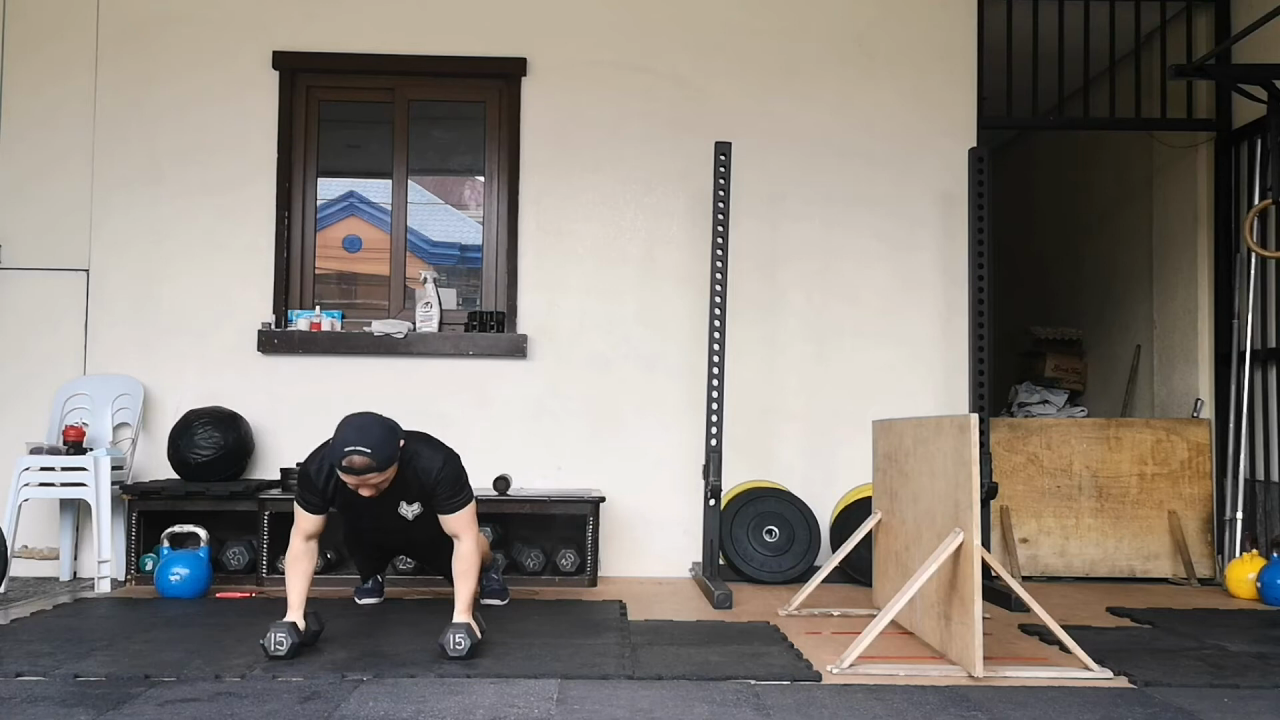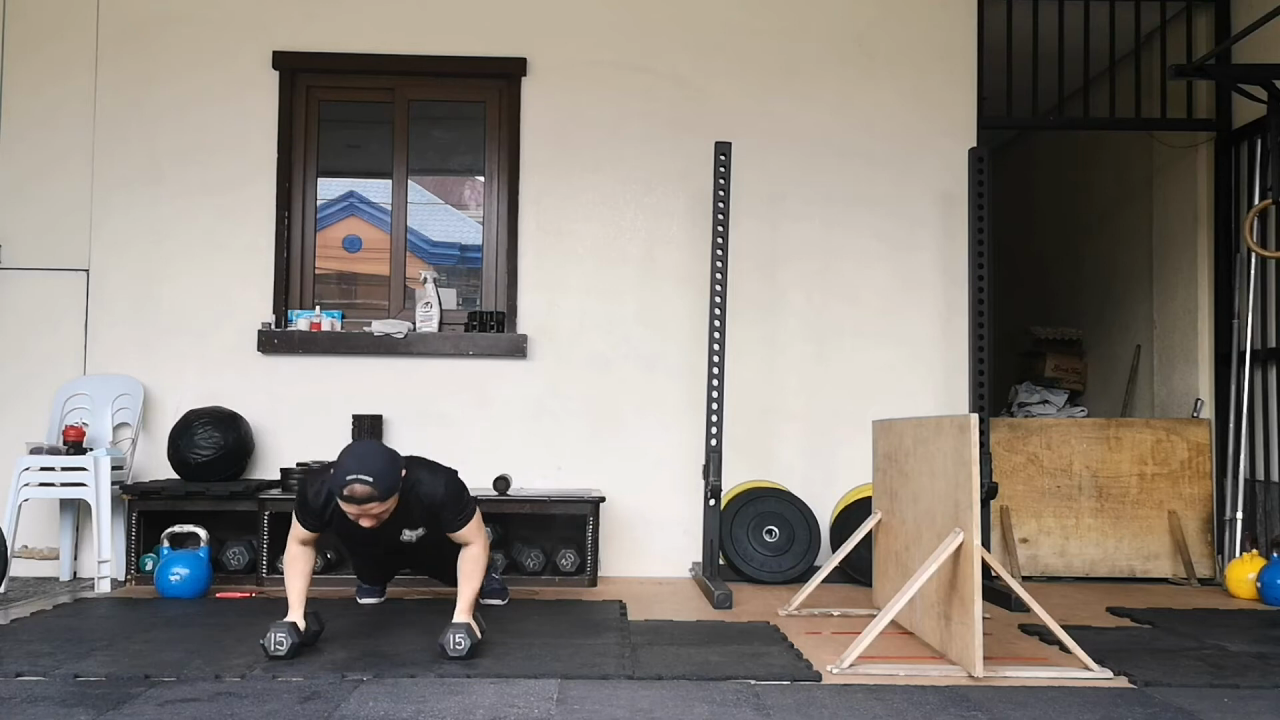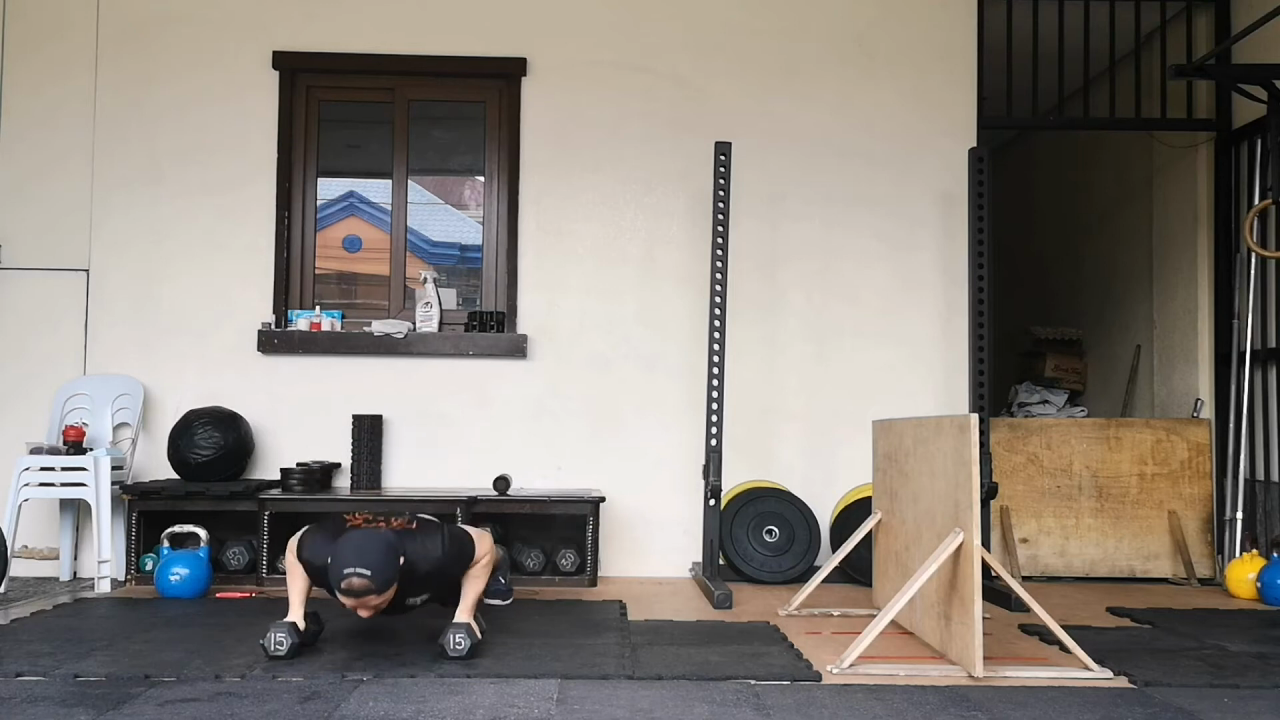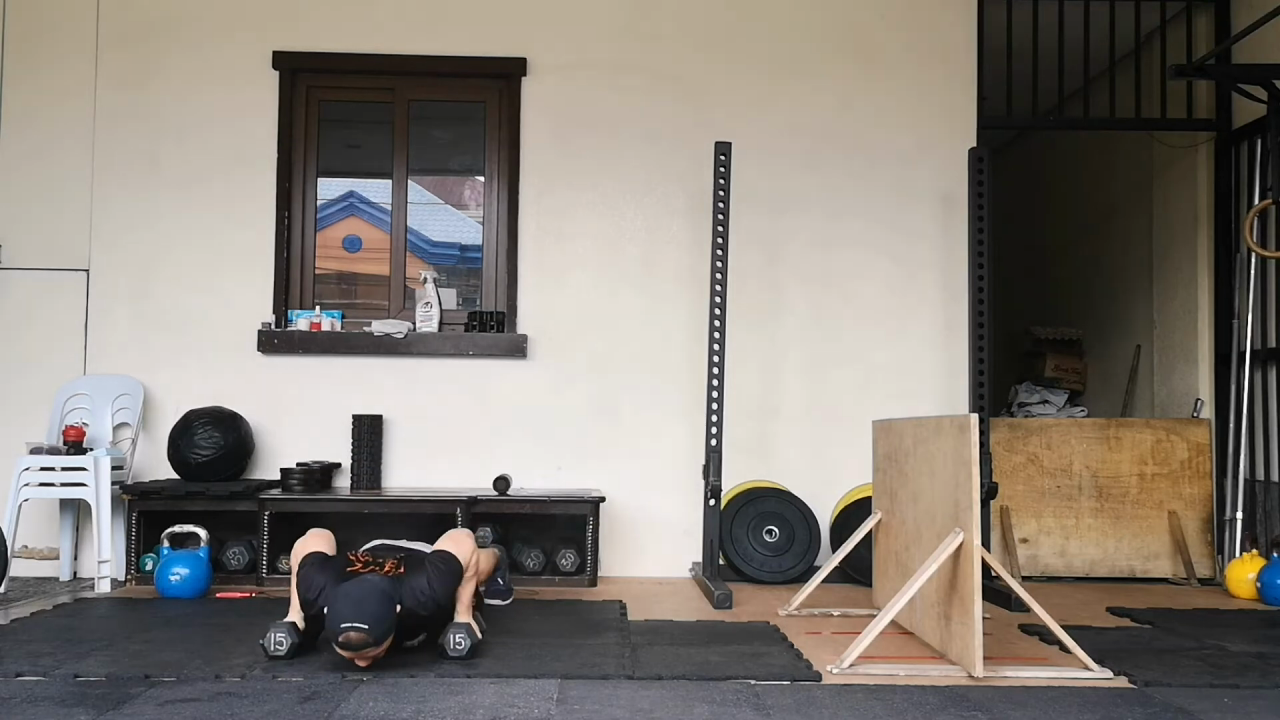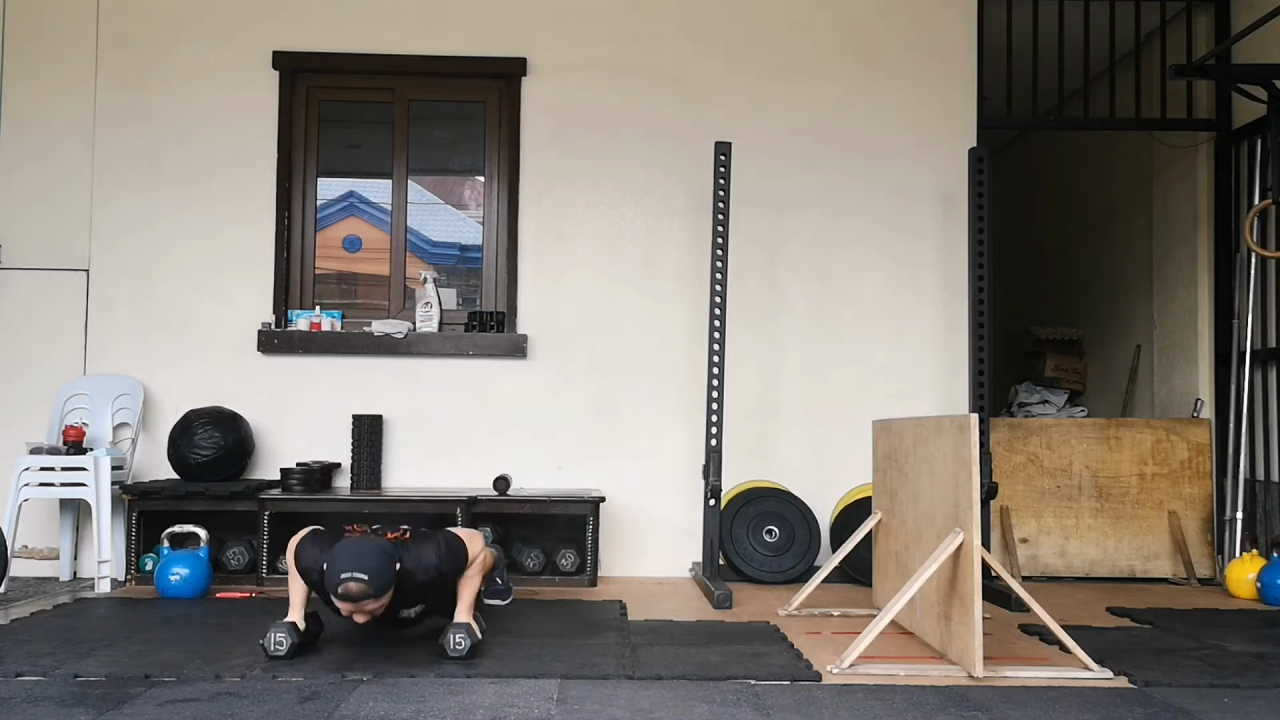
dt=0.2s
person 1, frame 1
left shoulder: (435, 463)
right shoulder: (318, 468)
left elbow: (464, 537)
right elbow: (305, 538)
left wrist: (463, 614)
right wrist: (294, 613)
left hip: (428, 531)
left ankle: (487, 570)
right ankle: (372, 574)
person 1, frame 2
left shoulder: (436, 487)
right shoulder: (319, 493)
left elbow: (474, 542)
right elbow: (300, 544)
left wrist: (463, 614)
right wrist: (295, 613)
left hip: (432, 544)
left ankle: (485, 573)
person 1, frame 3
left shoulder: (435, 553)
right shoulder: (318, 551)
left elbow: (483, 551)
right elbow: (296, 548)
left wrist: (465, 614)
right wrist: (295, 612)
left ankle: (498, 561)
person 1, frame 4
left shoulder: (428, 595)
right shoulder: (317, 595)
left elbow: (463, 539)
right elbow: (316, 537)
left wrist: (464, 615)
right wrist: (295, 613)
left ankle: (495, 558)
person 1, frame 5
left shoulder: (429, 563)
right shoulder: (315, 561)
left elbow: (475, 544)
right elbow: (297, 544)
left wrist: (464, 615)
right wrist: (295, 613)
left ankle: (494, 559)
